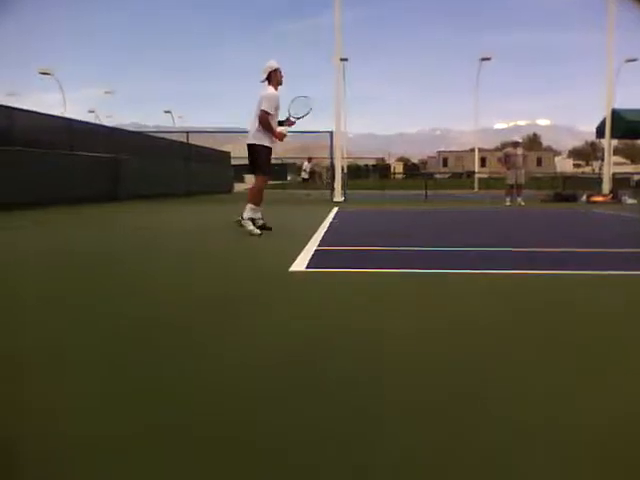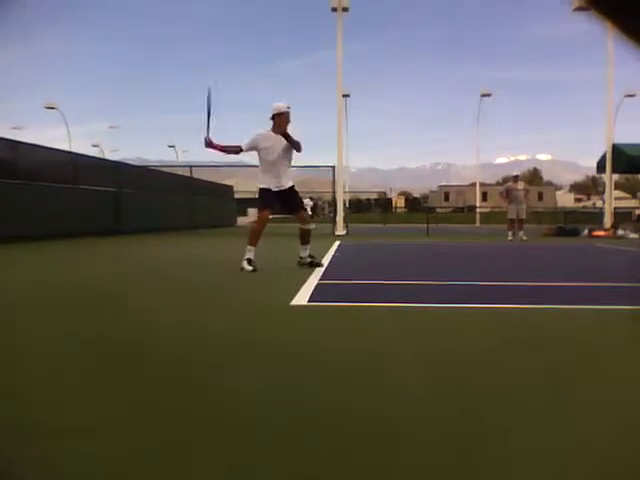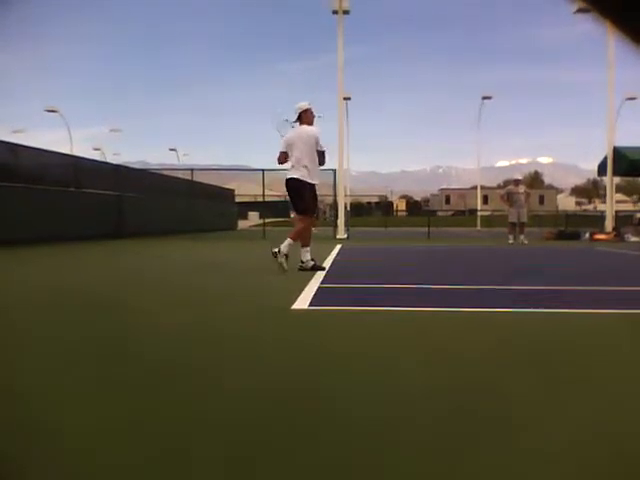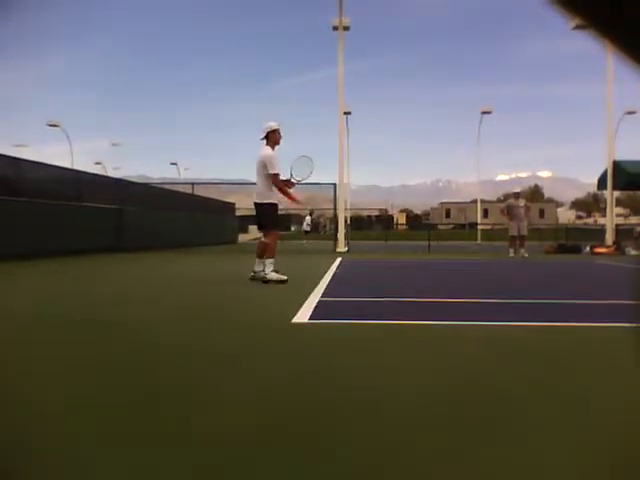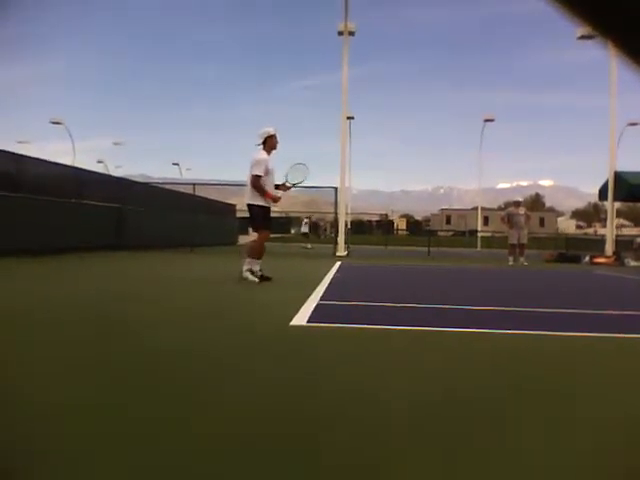
dt=1s
person 1, frame 1
left shoulder: (269, 94)
right shoulder: (272, 94)
right elbow: (262, 119)
left wrist: (282, 123)
right wrist: (277, 133)
left hip: (259, 142)
right hip: (260, 142)
left knee: (262, 180)
right knee: (261, 179)
left ankle: (257, 218)
right ankle: (247, 216)
person 1, frame 2
left shoulder: (289, 137)
right shoulder: (260, 138)
left elbow: (298, 148)
right elbow: (239, 149)
left wrist: (285, 135)
right wrist: (215, 146)
left hip: (287, 187)
right hip: (267, 187)
left knee: (305, 219)
right knee: (262, 218)
left ankle: (305, 256)
right ankle: (248, 258)
person 1, frame 3
left shoulder: (289, 135)
right shoulder: (314, 132)
left elbow: (281, 160)
right elbow: (322, 161)
left hip: (292, 180)
right hip: (305, 181)
left knee: (304, 220)
right knee: (308, 221)
left ankle: (306, 260)
right ankle: (282, 250)
person 1, frame 4
left shoulder: (265, 153)
right shoulder: (270, 154)
right elbow: (276, 181)
left wrist: (285, 183)
right wrist: (292, 197)
left hip: (262, 200)
right hip: (267, 201)
left knee: (266, 235)
right knee: (272, 235)
left ankle: (258, 271)
right ankle: (269, 270)
person 1, frame 5
left shoulder: (267, 159)
right shoulder: (261, 158)
right elbow: (254, 182)
left wrist: (279, 187)
right wrist: (271, 196)
left hip: (264, 204)
right hip: (257, 203)
left knee: (263, 237)
right knee: (263, 235)
left ankle: (256, 270)
right ankle: (247, 268)
